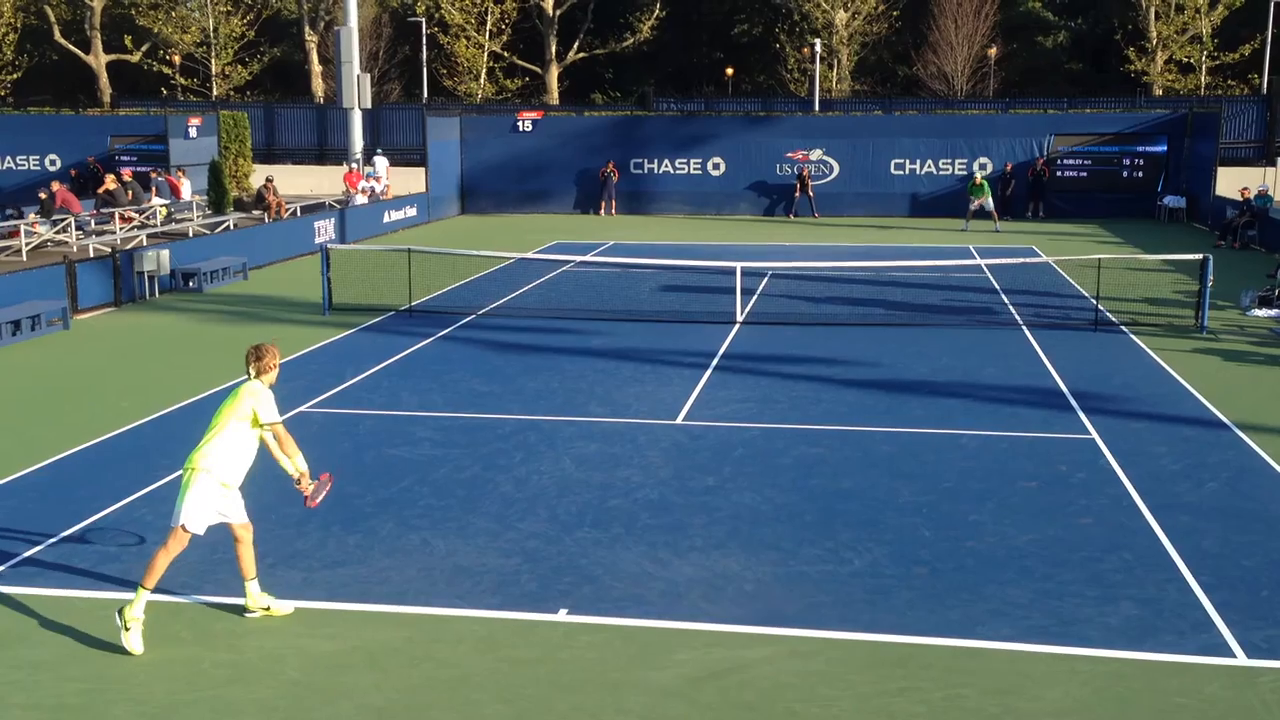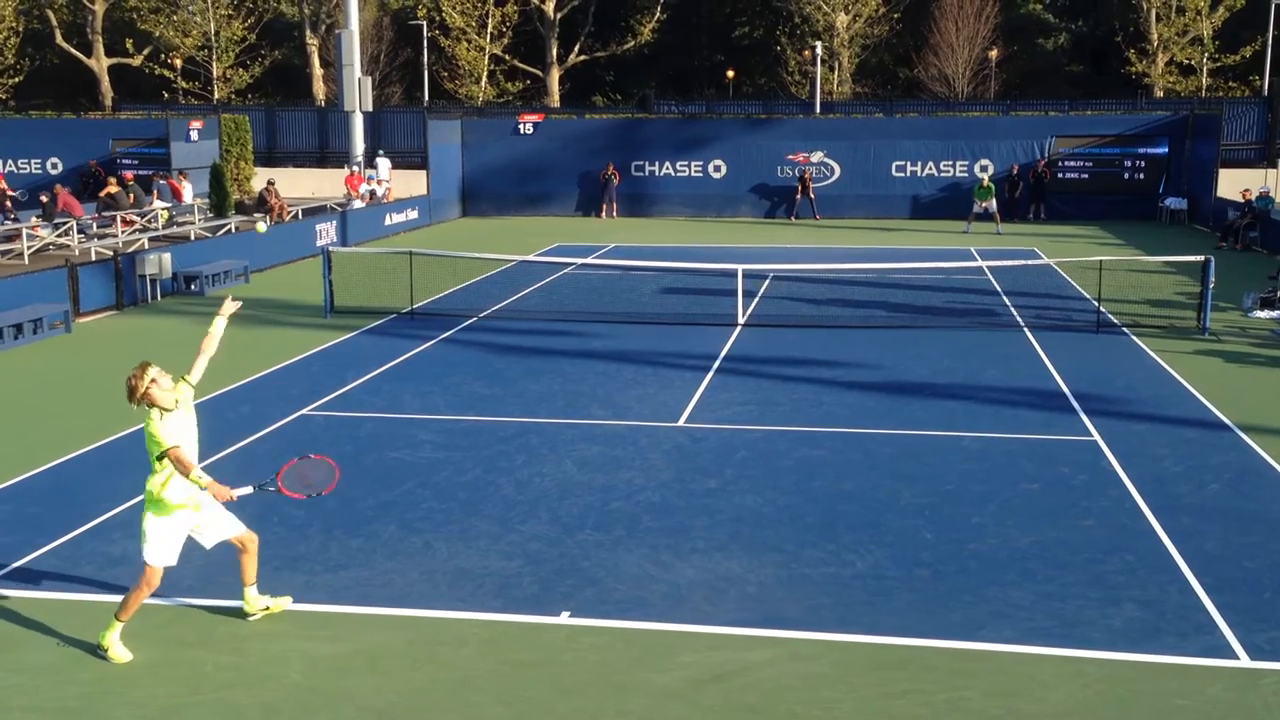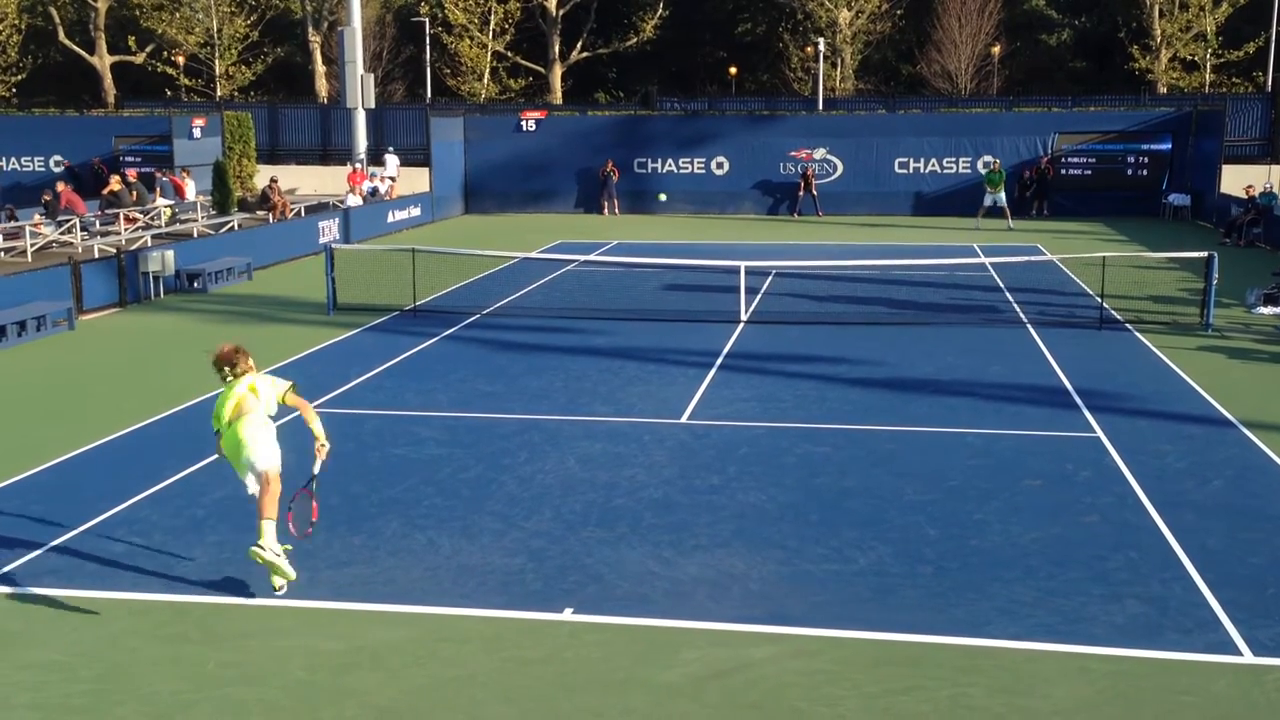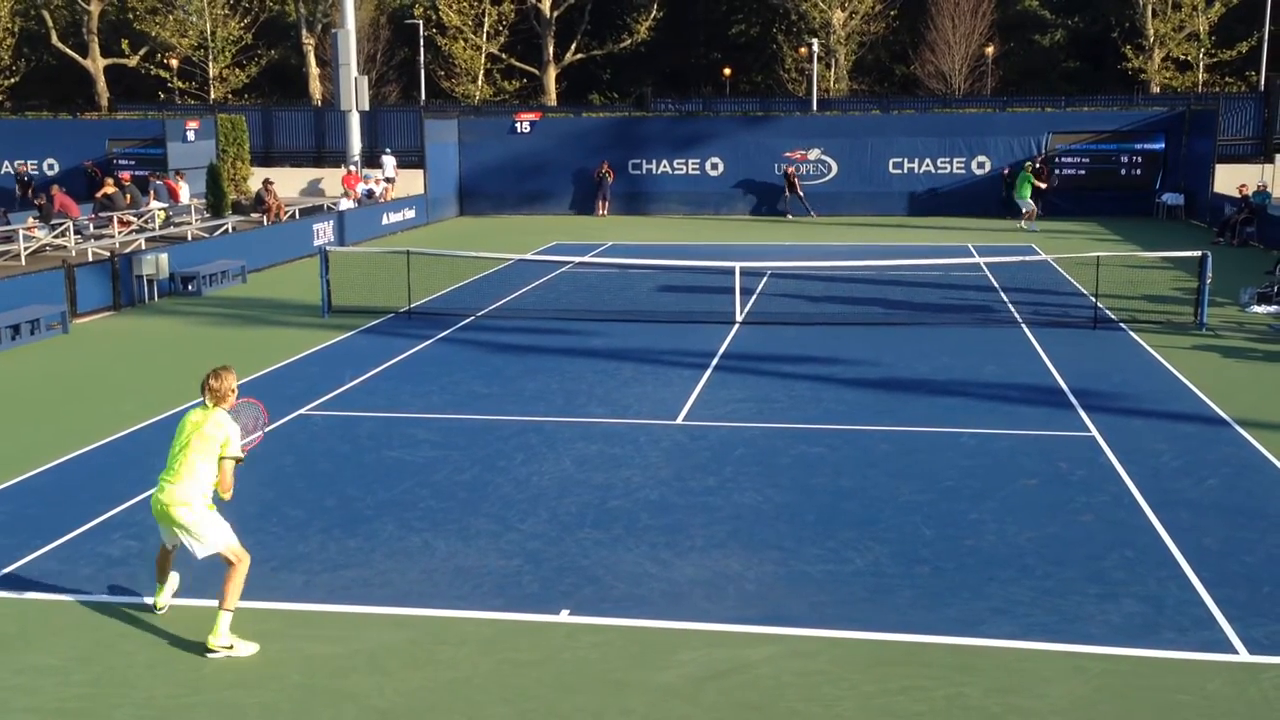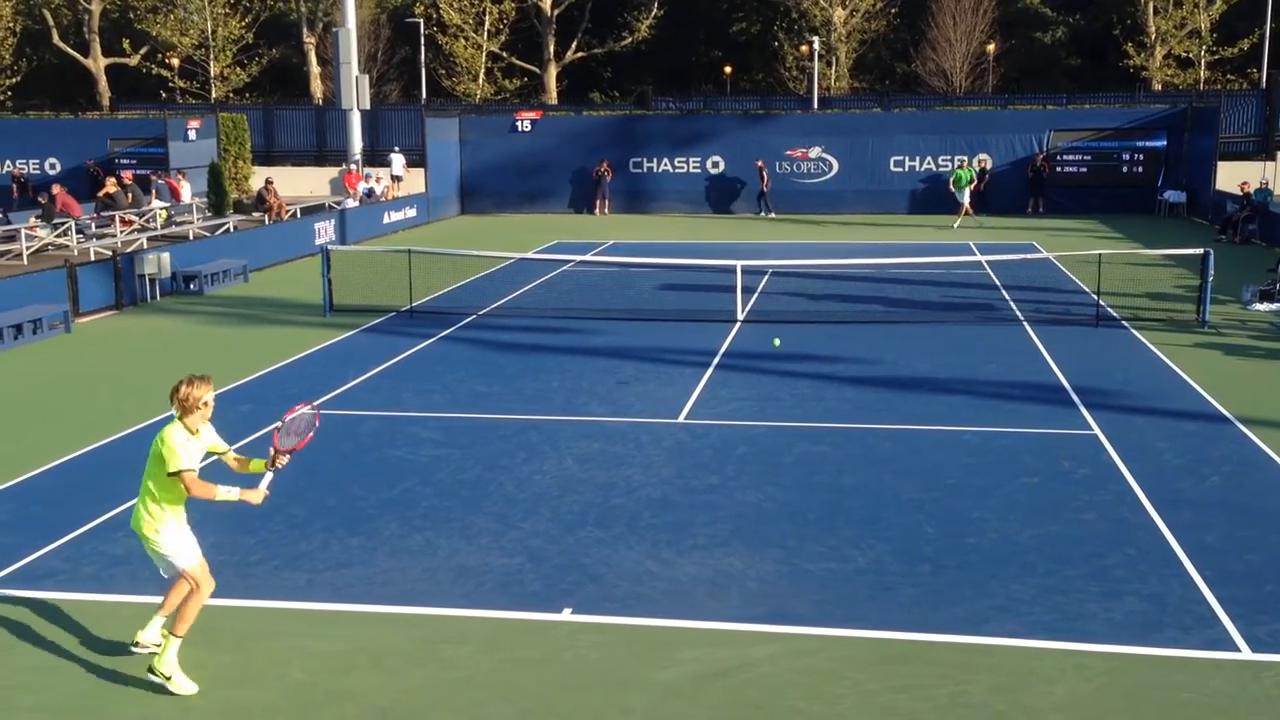
dt=1s
person 1, frame 1
left shoulder: (251, 393)
right shoulder: (259, 393)
left elbow: (271, 441)
right elbow: (283, 437)
left wrist: (297, 475)
right wrist: (304, 469)
left hip: (224, 479)
right hip: (206, 474)
left knee: (244, 531)
right knee: (177, 540)
left ankle: (256, 600)
right ankle: (133, 612)
person 1, frame 2
left shoulder: (182, 394)
right shoulder: (158, 427)
left elbow: (206, 353)
right elbow: (181, 462)
left wrist: (222, 317)
right wrist: (212, 487)
left hip: (198, 500)
right hip: (166, 507)
left knee: (247, 540)
right knee: (151, 580)
left ankle: (254, 602)
right ankle: (110, 637)
person 1, frame 3
left shoulder: (222, 401)
right shoulder: (267, 381)
left elbow: (222, 446)
right elbow: (304, 406)
right wrist: (320, 437)
left hip: (233, 446)
right hip: (252, 438)
left knee: (269, 499)
right knee: (271, 483)
left ankle: (277, 577)
right ankle: (267, 543)
person 1, frame 4
left shoulder: (190, 415)
right shoulder: (229, 428)
right elbow: (224, 484)
right wrist: (226, 493)
left hip: (163, 498)
right hip: (191, 506)
left knee: (169, 545)
right knee: (239, 560)
left ankle: (160, 597)
right ankle: (221, 637)
person 1, frame 5
left shoulder: (203, 430)
right shoulder: (173, 438)
left elbow: (232, 458)
right elbow: (195, 488)
left wrist: (267, 463)
right wrist: (243, 494)
left hip: (171, 519)
right hip: (156, 524)
left knee: (193, 579)
right knee: (203, 586)
left ankle: (151, 634)
right ankle: (165, 661)
